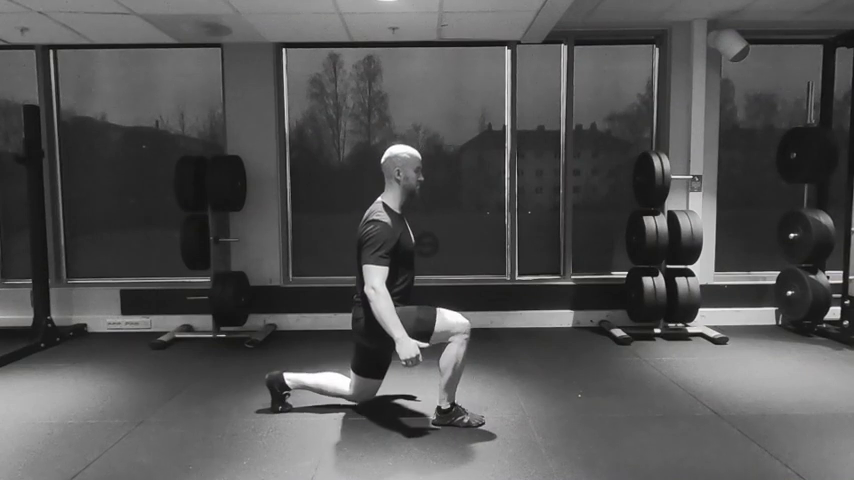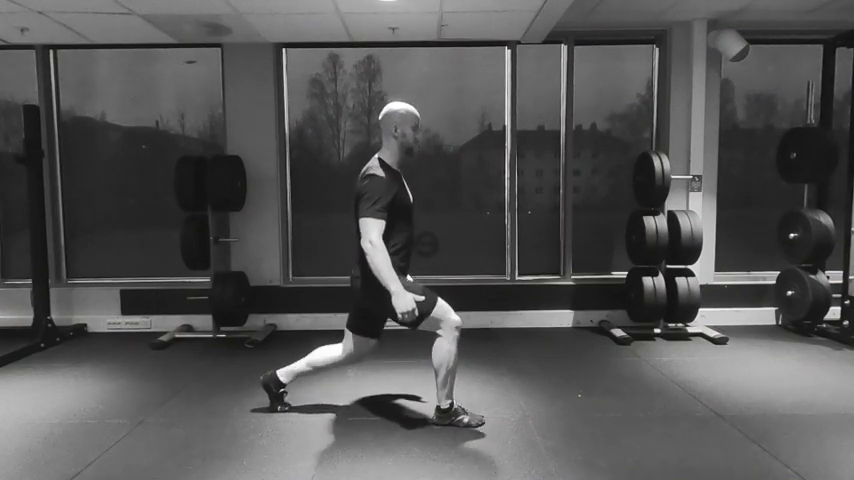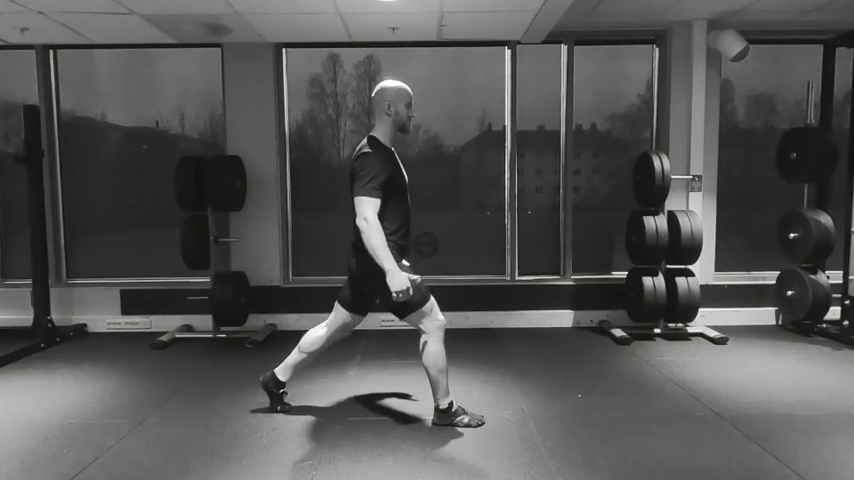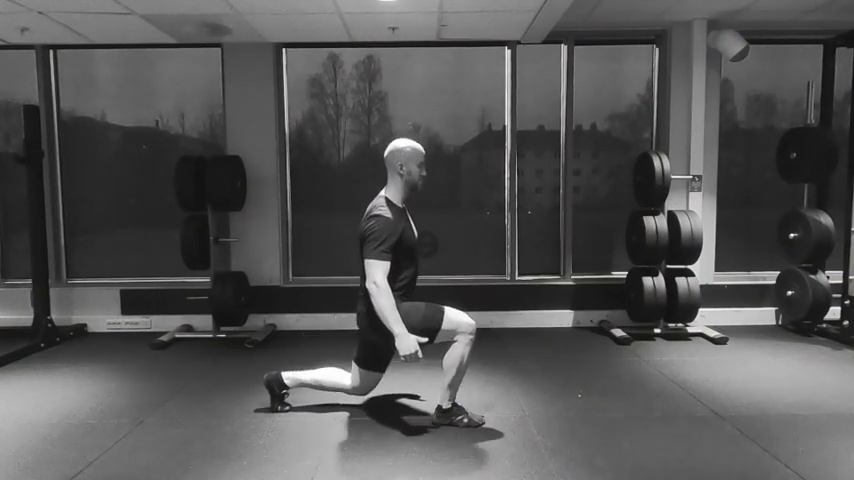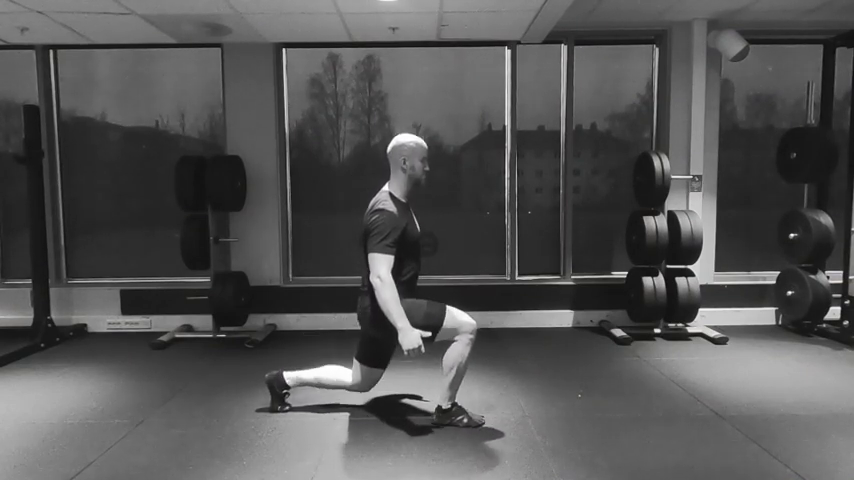
dt=1s
person 1, frame 1
left shoulder: (390, 215)
right shoulder: (381, 225)
right elbow: (373, 288)
left wrist: (396, 331)
right wrist: (401, 338)
left hip: (377, 320)
right hip: (379, 319)
left knee: (357, 392)
right knee: (460, 328)
left ankle: (283, 381)
right ankle: (446, 410)
person 1, frame 2
left shoulder: (388, 173)
right shoulder: (378, 179)
right elbow: (370, 242)
left wrist: (401, 280)
right wrist: (397, 291)
left hip: (376, 282)
right hip: (382, 282)
left knee: (352, 351)
right knee: (449, 325)
left ankle: (278, 378)
right ankle: (446, 410)
person 1, frame 3
left shoulder: (382, 152)
right shoulder: (372, 157)
right elbow: (365, 219)
left wrist: (395, 260)
right wrist: (393, 270)
left hip: (372, 262)
right hip: (378, 263)
left knee: (335, 326)
right knee: (434, 324)
left ankle: (276, 379)
right ankle: (445, 409)
person 1, frame 4
left shoulder: (394, 208)
right shoulder: (383, 219)
right elbow: (375, 282)
right wrist: (401, 333)
left hip: (384, 313)
right hip: (386, 314)
left knee: (358, 384)
right knee: (465, 328)
left ankle: (281, 380)
right ankle: (446, 409)
person 1, frame 5
left shoulder: (396, 204)
right shoulder: (387, 213)
right elbow: (379, 277)
left wrist: (403, 319)
right wrist: (404, 328)
left hip: (381, 309)
right hip: (387, 308)
left knee: (359, 381)
right knee: (465, 327)
left ankle: (282, 380)
right ankle: (446, 410)
